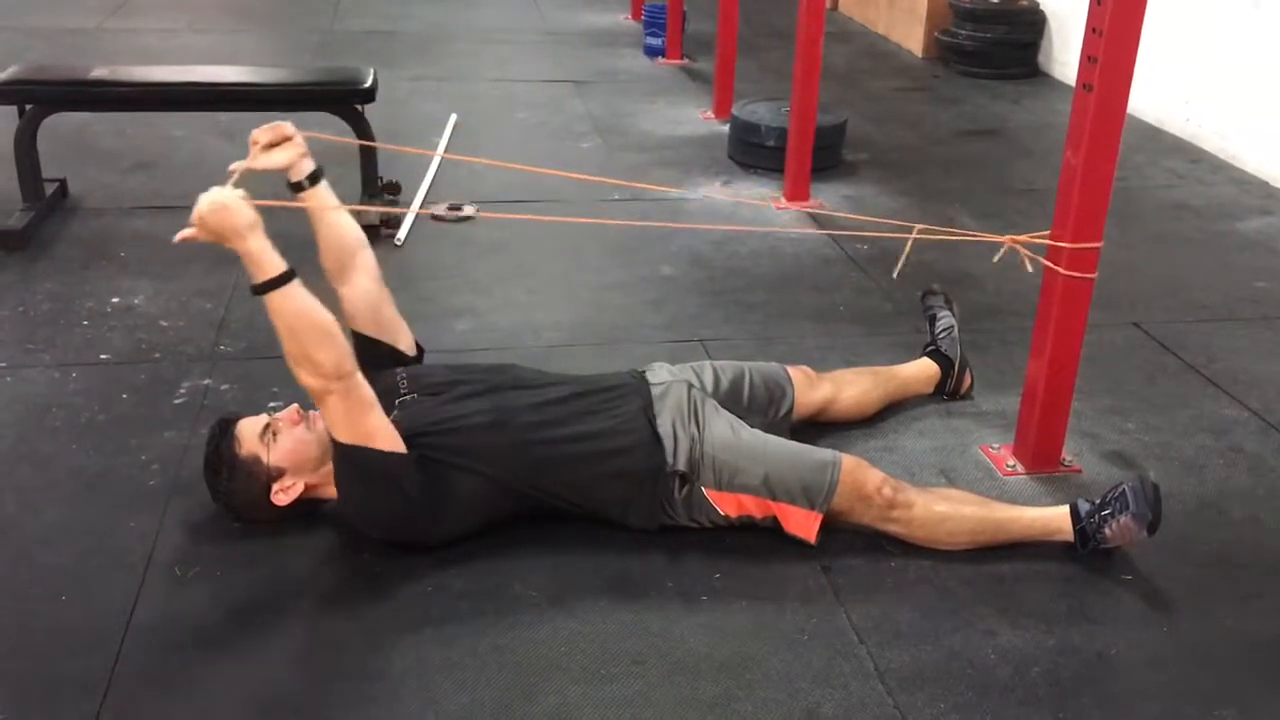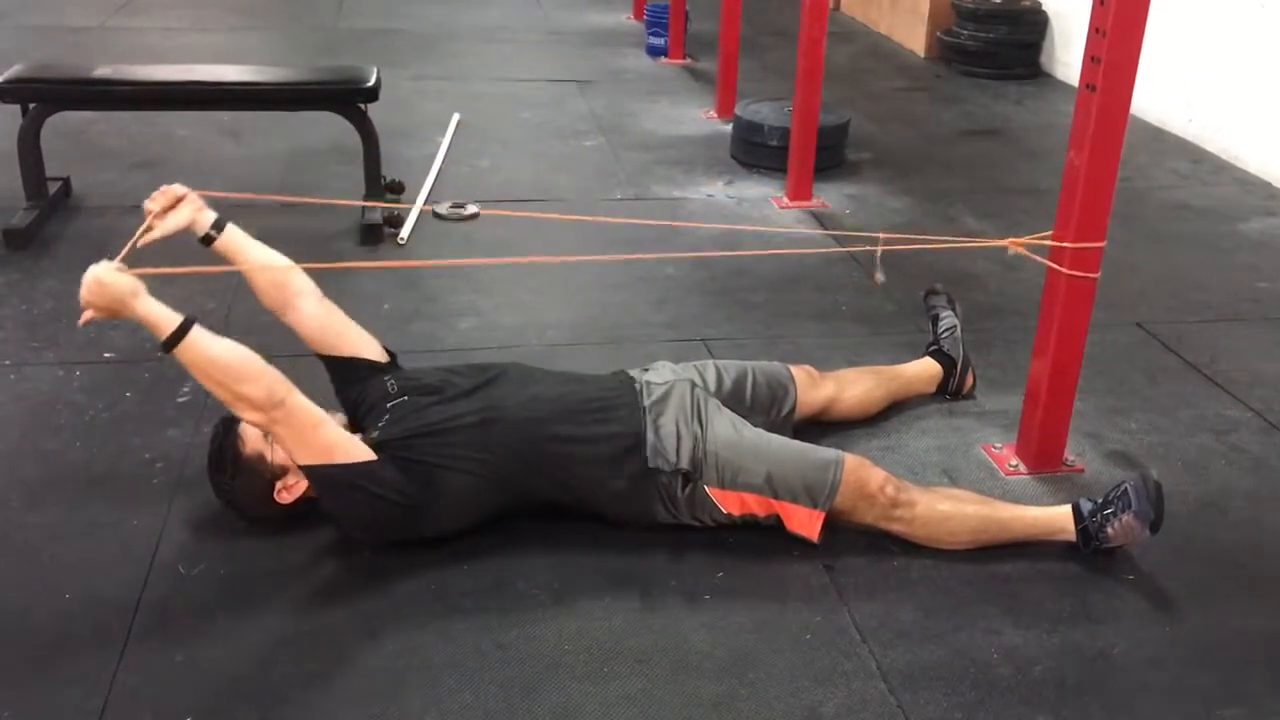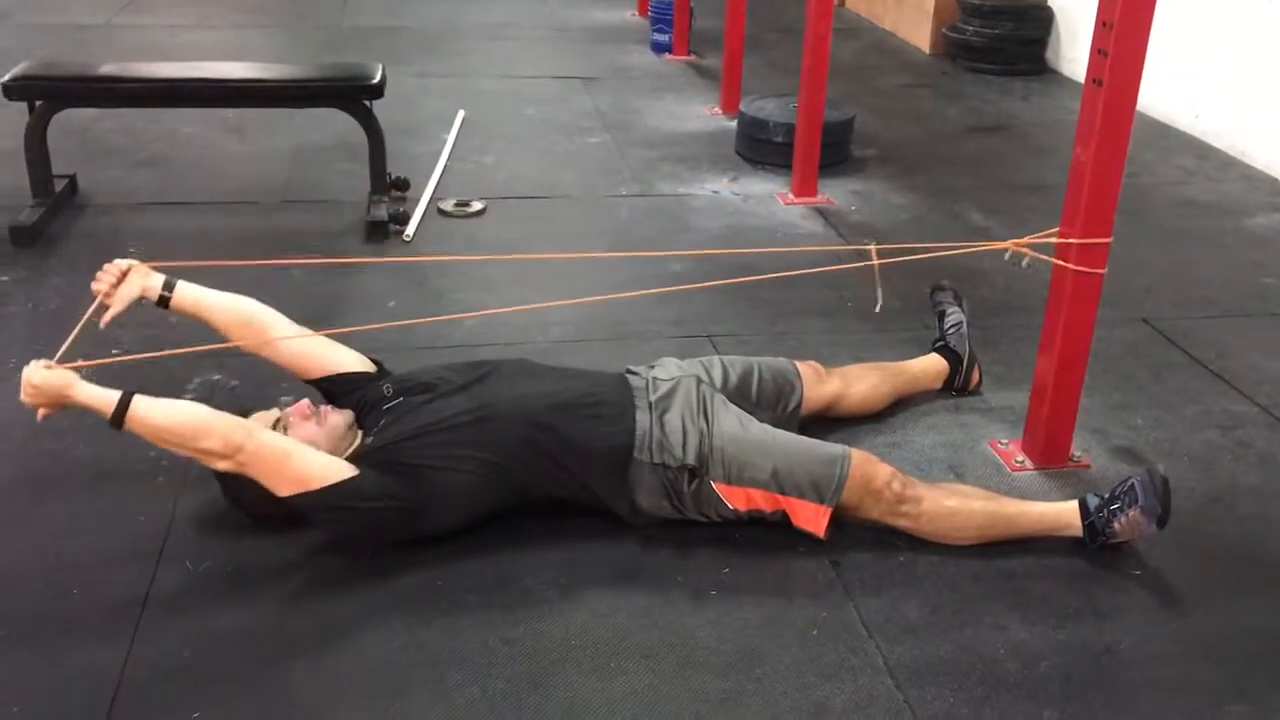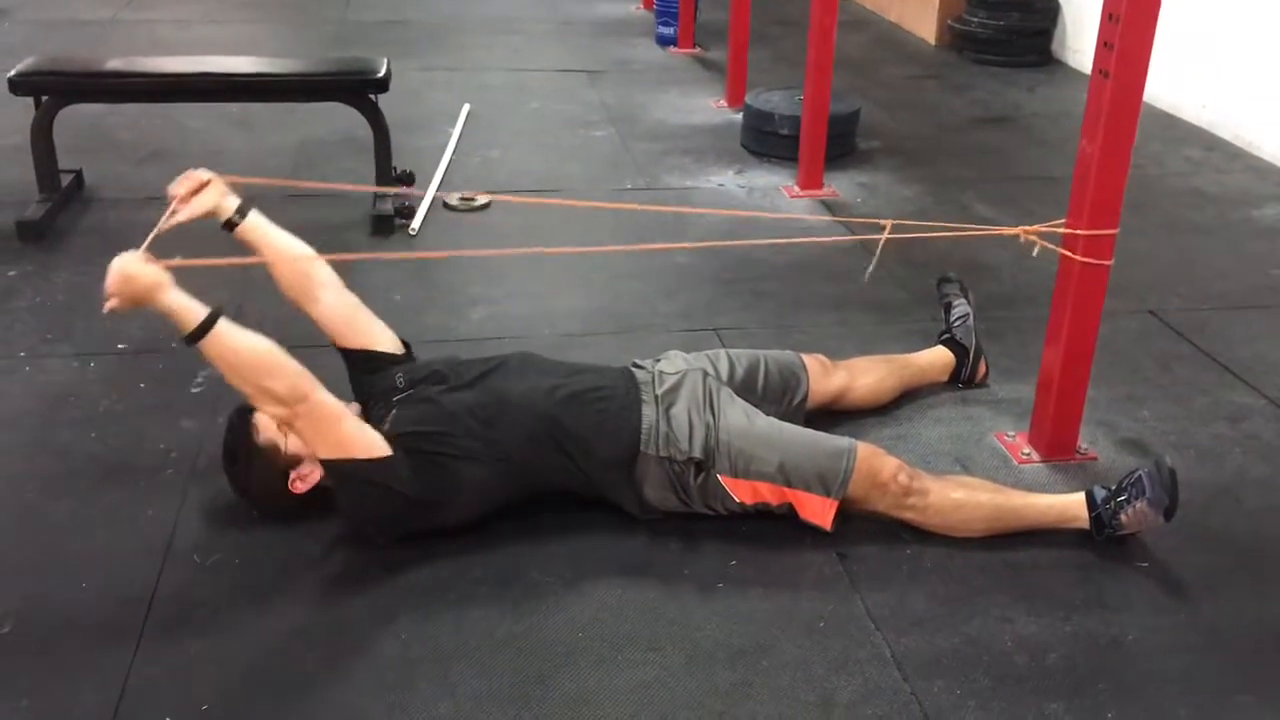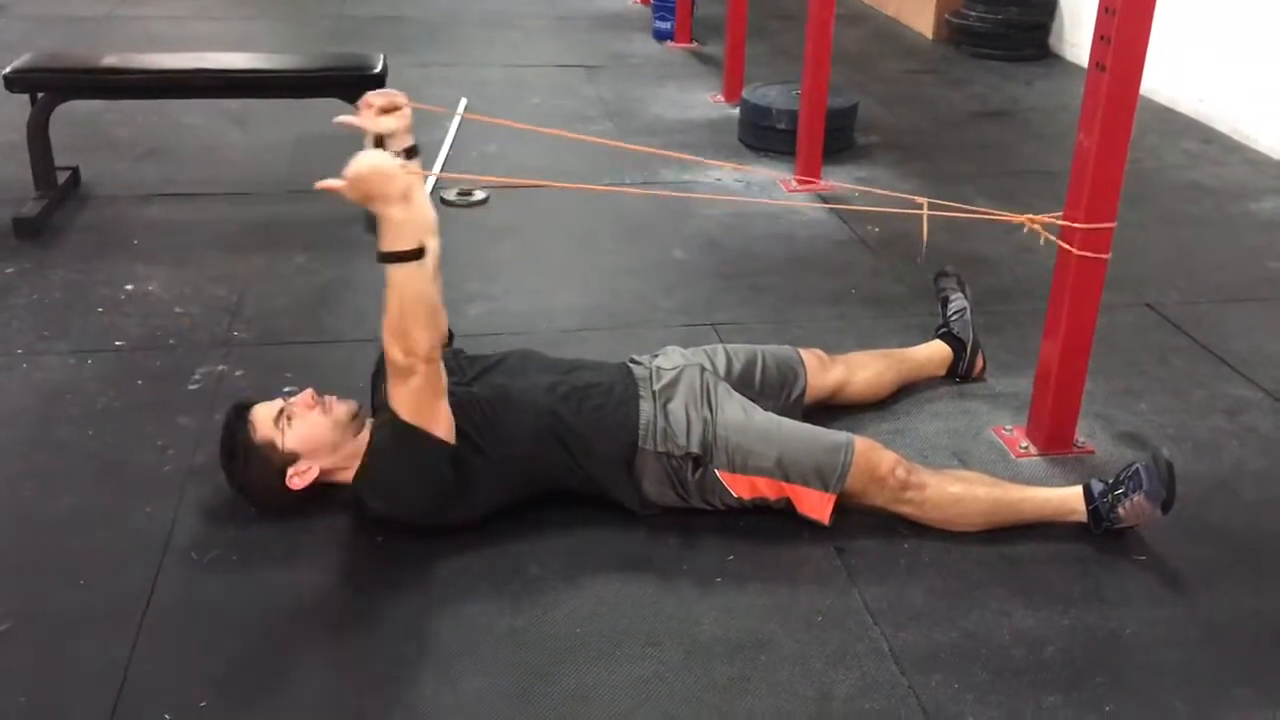
dt=0.4s
person 1, frame 1
left shoulder: (387, 403)
right shoulder: (387, 504)
left elbow: (360, 283)
right elbow: (331, 377)
left wrist: (305, 175)
right wrist: (252, 246)
left hip: (650, 392)
right hip: (666, 462)
left knee: (816, 386)
right knee: (879, 498)
left ankle: (938, 369)
right ankle: (1075, 525)
person 1, frame 2
left shoulder: (379, 405)
right shoulder: (380, 503)
left elbow: (303, 304)
right elbow: (271, 389)
left wrist: (208, 226)
right wrist: (146, 310)
left hip: (648, 393)
right hip: (659, 463)
left knee: (818, 386)
right knee: (879, 497)
left ankle: (940, 369)
right ankle: (1078, 526)
person 1, frame 3
left shoulder: (377, 404)
right shoulder: (383, 497)
left elbow: (278, 332)
right elbow: (231, 450)
left wrist: (159, 286)
right wrist: (86, 395)
left hip: (648, 391)
right hip: (661, 459)
left knee: (817, 382)
right knee: (886, 493)
left ankle: (943, 366)
right ankle: (1083, 519)
person 1, frame 4
left shoulder: (392, 392)
right shoulder: (388, 493)
left elbow: (322, 294)
right elbow: (300, 395)
left wrist: (233, 211)
right wrist: (177, 304)
left hip: (650, 385)
right hip: (665, 456)
left knee: (826, 375)
right knee: (888, 485)
left ankle: (949, 360)
right ankle: (1092, 512)
person 1, frame 5
left shoulder: (379, 397)
right shoulder: (401, 484)
right elbow: (418, 360)
left wrist: (395, 153)
right wrist: (395, 219)
left hip: (654, 378)
right hip: (667, 448)
left knee: (827, 368)
right knee: (894, 481)
left ankle: (950, 352)
right ankle: (1092, 503)
